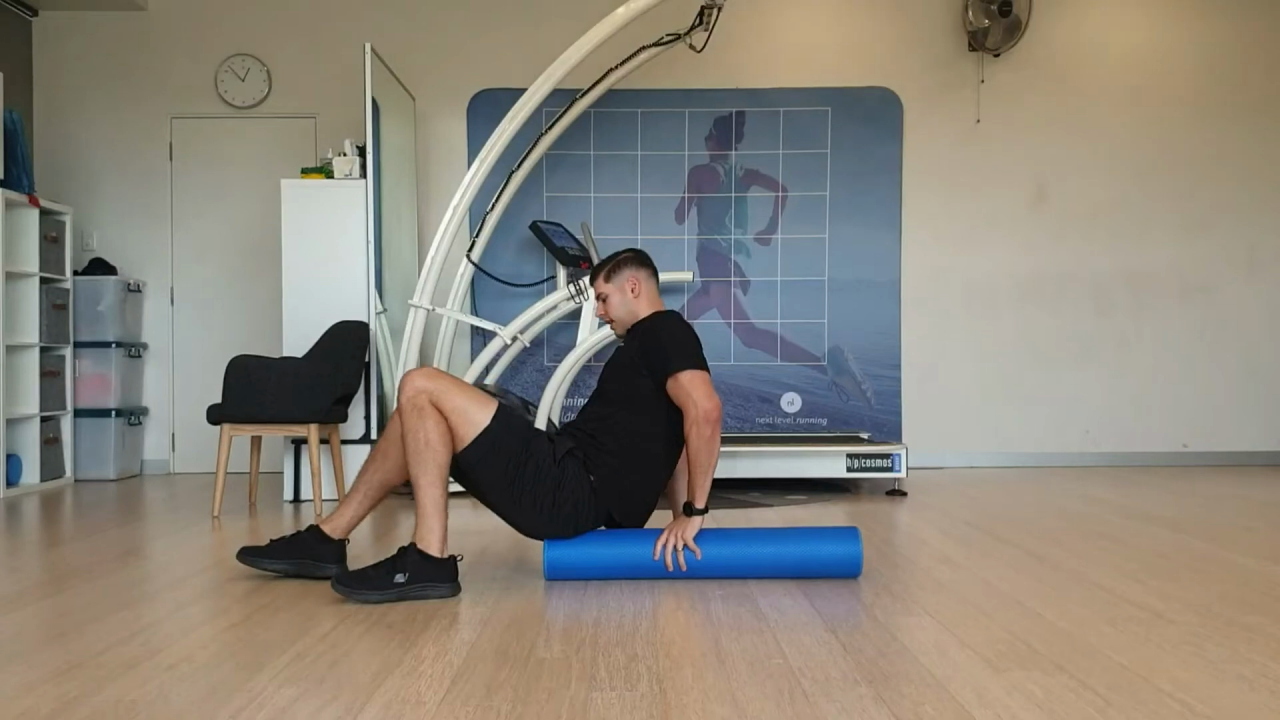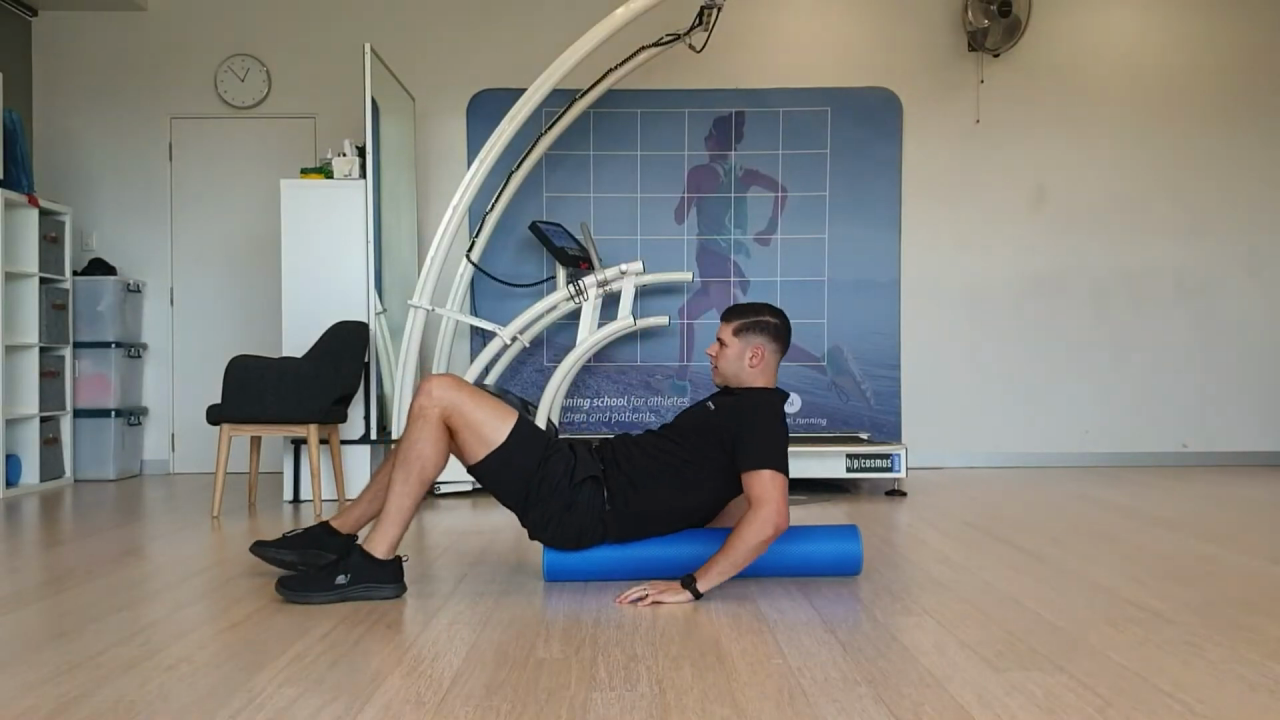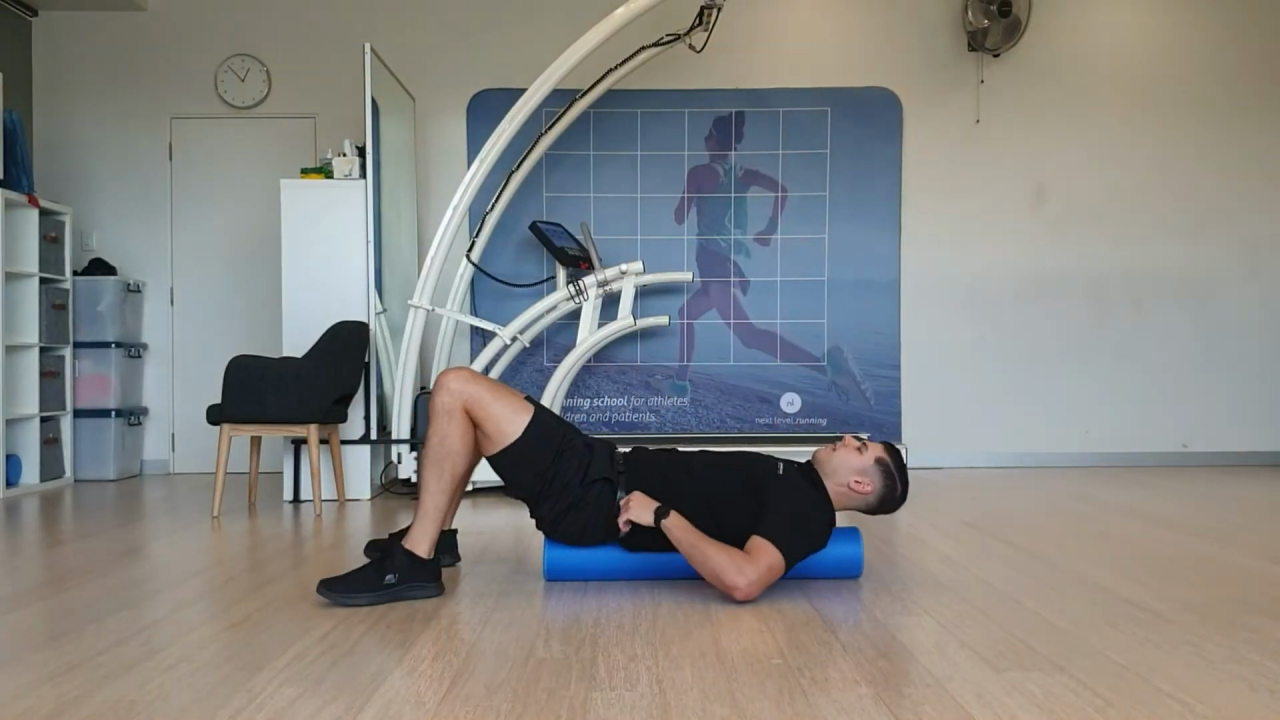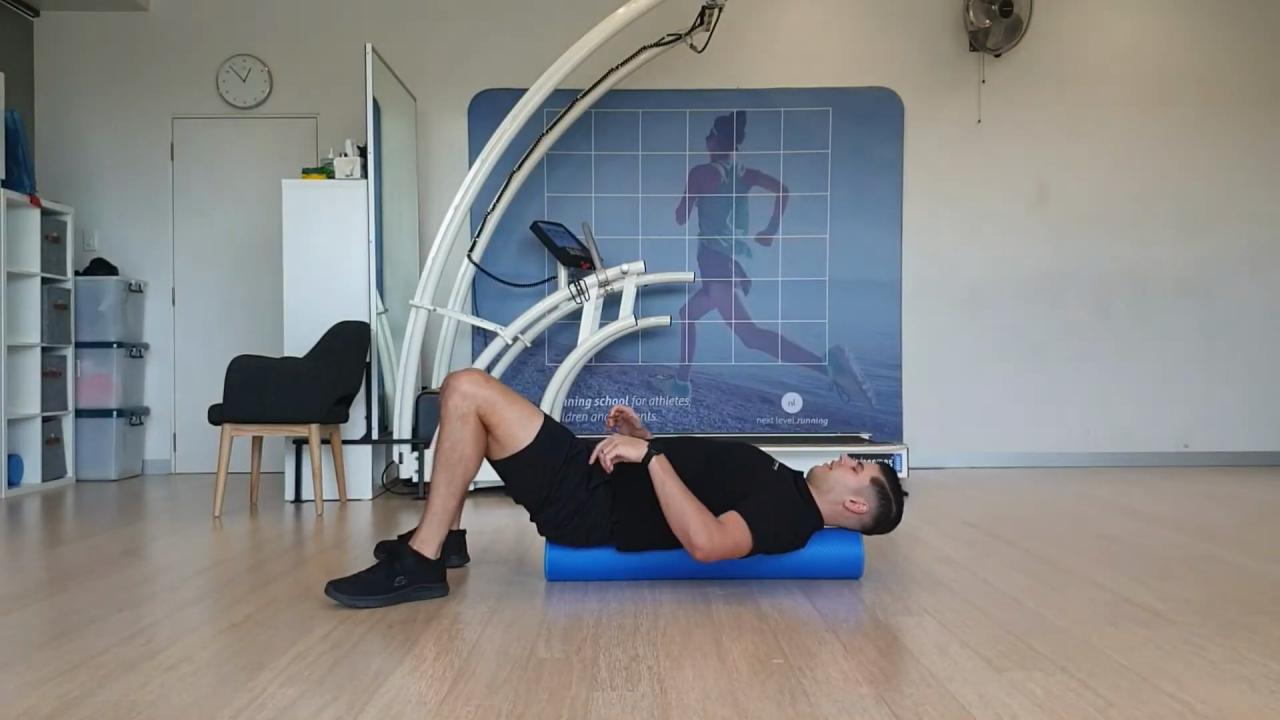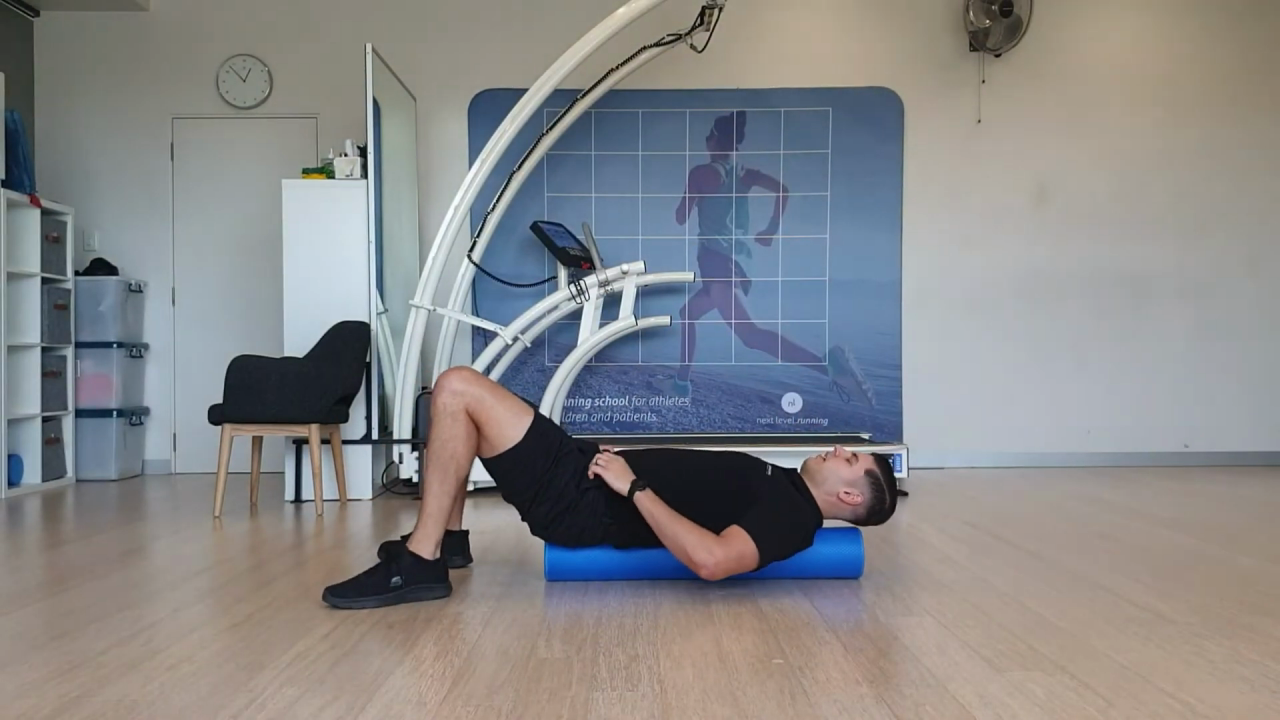
dt=1s
person 1, frame 1
left shoulder: (664, 332)
right shoulder: (655, 342)
left elbow: (705, 412)
right elbow: (671, 438)
left wrist: (694, 513)
right wrist: (678, 513)
left hip: (566, 489)
right hip: (572, 487)
left knee: (420, 388)
right knee: (417, 418)
left ankle: (430, 562)
right ankle: (325, 540)
person 1, frame 2
left shoulder: (756, 418)
right shoulder: (745, 410)
left elbow: (769, 516)
right elbow: (743, 503)
left wrist: (692, 585)
left hip: (579, 504)
right hip: (585, 479)
left knee: (437, 396)
right knee: (438, 409)
left ankle: (374, 562)
right ankle: (338, 535)
person 1, frame 3
left shoulder: (805, 512)
right shoulder: (796, 482)
left elbow: (743, 580)
left wrist: (661, 515)
left hip: (594, 500)
right hip: (609, 470)
left knee: (455, 389)
right knee: (464, 393)
left ankle: (412, 562)
right ankle: (433, 536)
person 1, frame 4
left shoulder: (790, 515)
right shoulder: (786, 487)
left elbow: (704, 541)
left wrist: (650, 457)
right wrist: (644, 438)
left hip: (587, 504)
right hip: (598, 478)
left knee: (468, 390)
right knee: (469, 392)
left ankle: (420, 563)
right ankle: (444, 536)
person 1, frame 5
left shoulder: (792, 518)
right shoulder: (783, 485)
left elbow: (711, 559)
left wrist: (634, 488)
right wrist: (626, 466)
left hip: (582, 506)
right hip: (594, 474)
left knee: (457, 390)
right knee: (461, 390)
left ankle: (420, 564)
right ankle: (447, 538)
person 2, frame 1
left shoulder: (700, 173)
right shoulder: (745, 174)
left elbow: (680, 218)
right elbow: (781, 190)
left wrist: (687, 197)
right wrist: (771, 229)
left hip: (715, 260)
right hip: (736, 260)
left knee: (747, 332)
right knee: (686, 315)
left ankle: (826, 365)
person 2, frame 2
left shoulder: (700, 173)
right shoulder: (744, 173)
left elbow: (680, 218)
right elbow: (781, 190)
left wrist: (688, 196)
right wrist: (770, 230)
left hip: (715, 261)
right hip: (736, 261)
right knee: (687, 315)
left ankle: (825, 364)
right ankle: (681, 381)
person 2, frame 3
left shoulder: (700, 173)
right shoulder: (744, 174)
left elbow: (680, 218)
right elbow: (781, 190)
left wrist: (687, 195)
right wrist: (770, 229)
left hip: (714, 260)
right hip: (735, 261)
left knee: (749, 334)
right knee: (686, 314)
left ankle: (826, 365)
right ankle: (681, 382)
person 2, frame 4
left shoulder: (702, 173)
right shoulder: (746, 174)
left elbow: (681, 218)
right elbow: (782, 190)
left wrist: (691, 195)
right wrist: (771, 230)
left hip: (715, 261)
right hip: (736, 261)
left knee: (750, 334)
right knee: (688, 314)
left ankle: (827, 365)
right ankle: (681, 382)
person 2, frame 5
left shoulder: (702, 173)
right shoulder: (745, 174)
left elbow: (681, 218)
right elbow: (781, 190)
left wrist: (689, 196)
right wrist: (771, 231)
left hip: (715, 261)
right hip: (736, 261)
left knee: (750, 334)
right knee: (688, 314)
left ankle: (828, 366)
right ankle: (681, 382)
